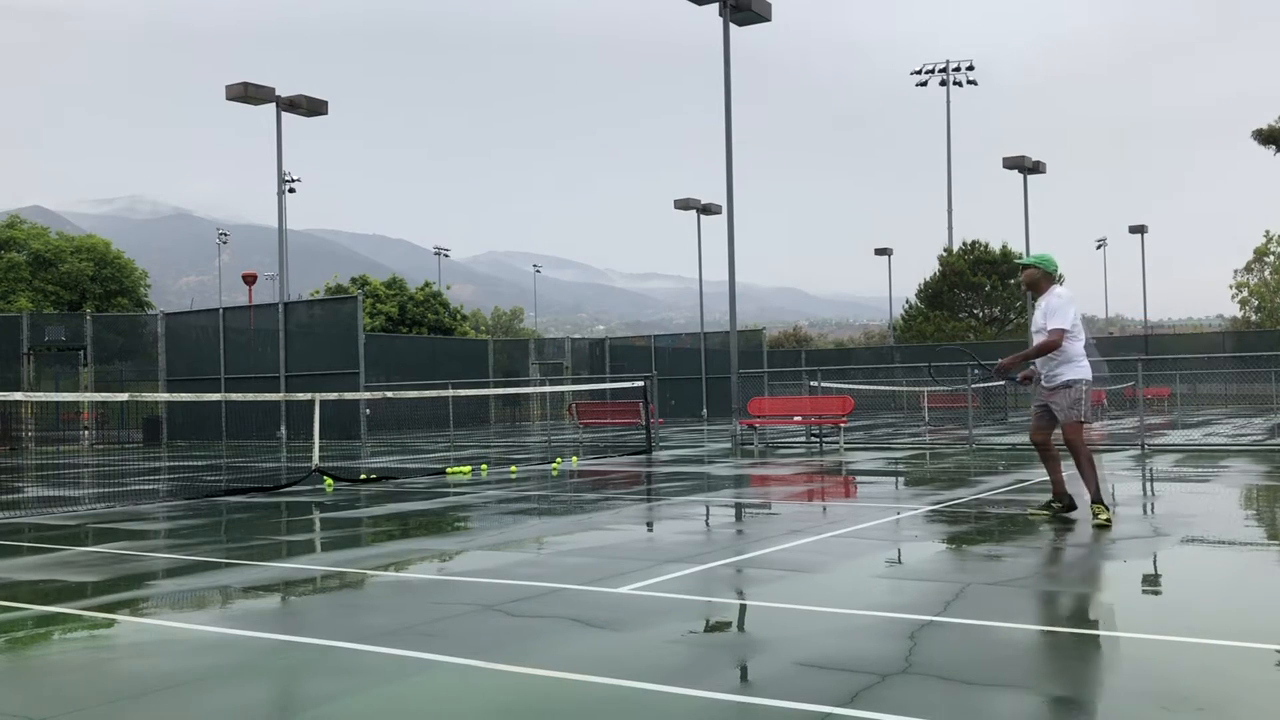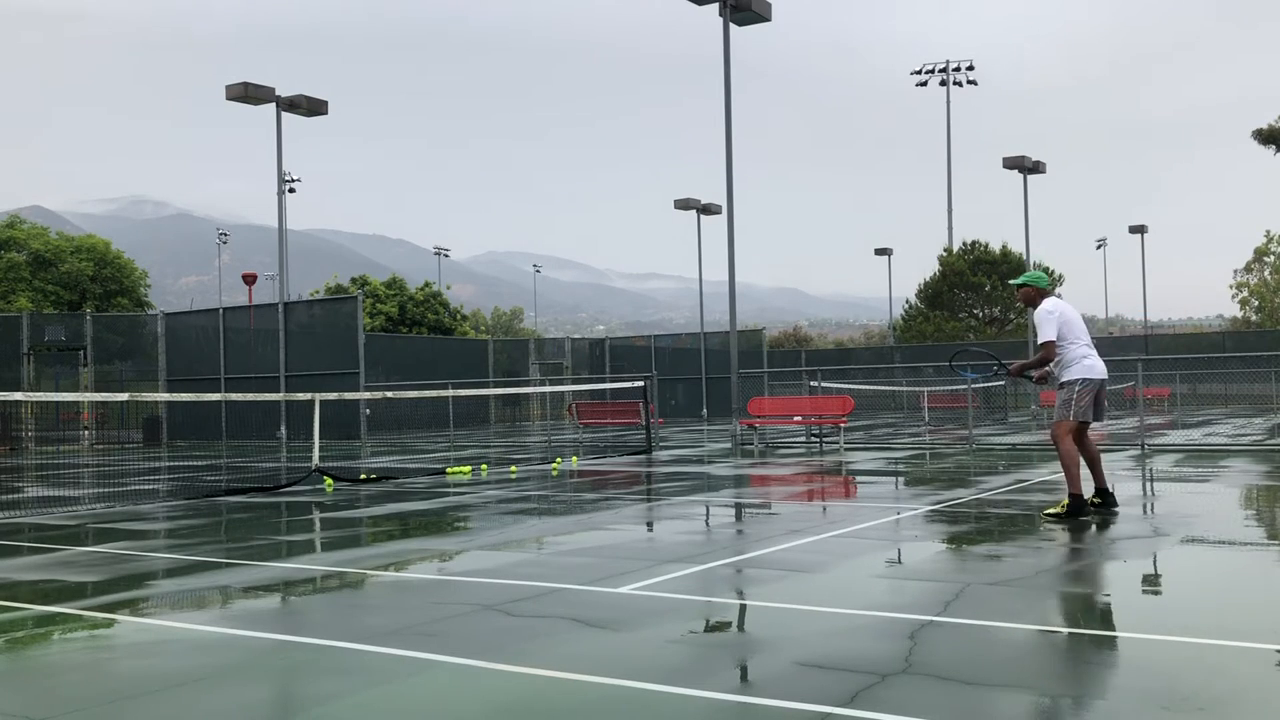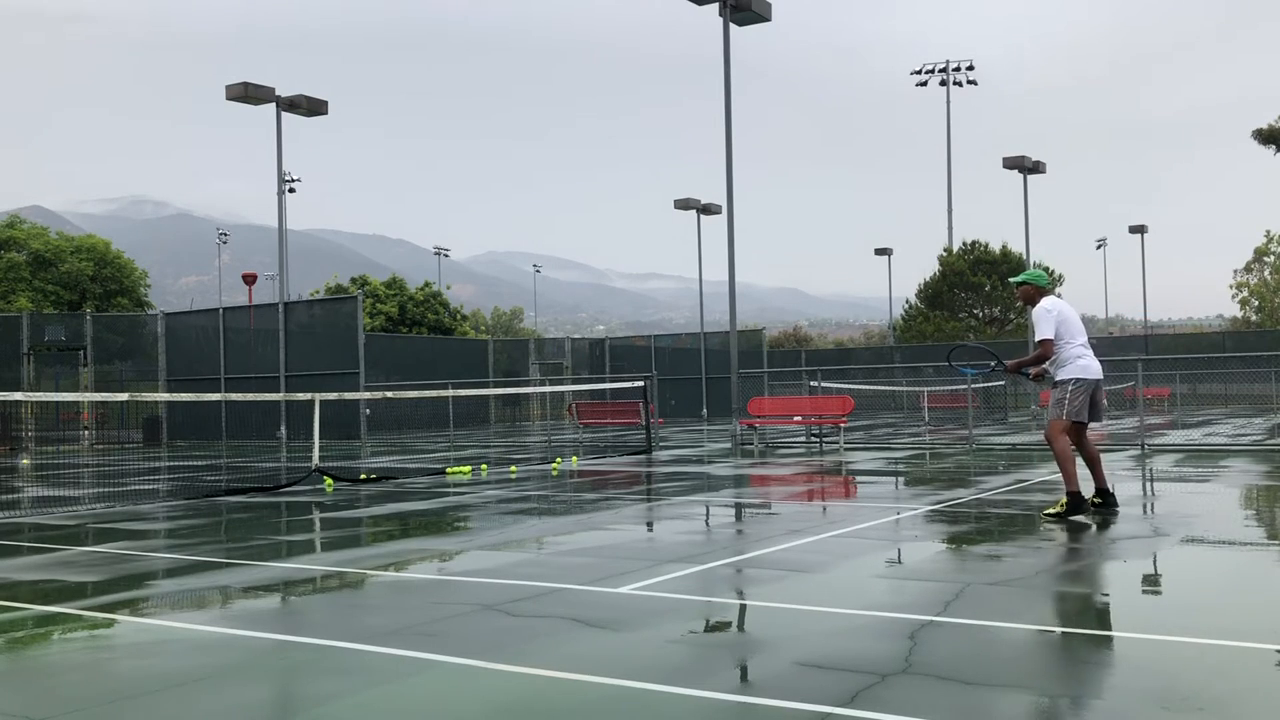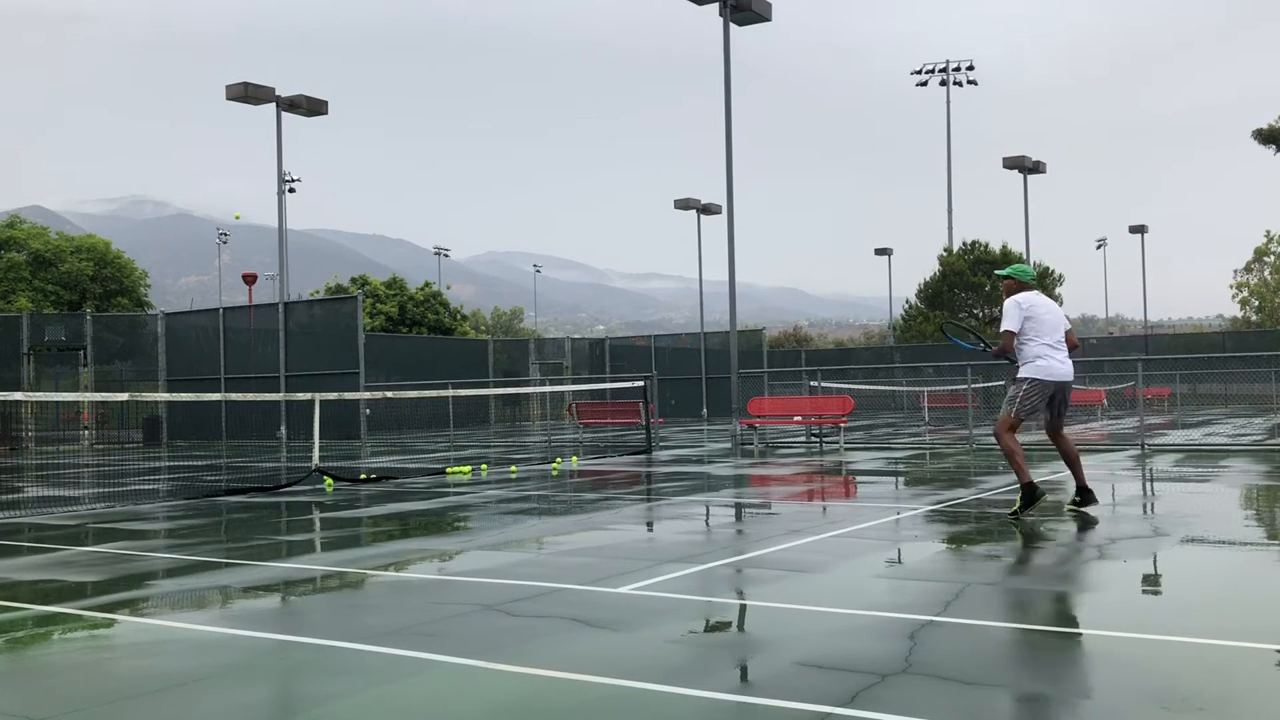
dt=0.4s
person 1, frame 1
left shoulder: (1058, 297)
right shoulder: (1045, 301)
left elbow: (1054, 342)
left wrist: (1014, 361)
right wrist: (1034, 371)
left hip: (1070, 379)
right hip: (1050, 382)
left knee: (1073, 439)
right knee: (1039, 437)
left ankle: (1098, 503)
right ankle: (1061, 499)
person 1, frame 2
left shoulder: (1044, 310)
right shoulder: (1058, 306)
left elbow: (1048, 353)
left wrist: (1022, 367)
right wrist: (1049, 371)
left hip: (1080, 376)
right hip: (1094, 372)
left knee: (1061, 434)
right knee: (1078, 435)
left ankle: (1076, 500)
right ankle: (1103, 495)
person 1, frame 3
left shoulder: (1042, 308)
right shoulder: (1058, 304)
left elbow: (1045, 351)
left wrist: (1019, 364)
right wrist: (1046, 369)
left hip: (1075, 376)
right hip: (1090, 373)
left knee: (1055, 433)
right knee: (1077, 435)
left ankle: (1074, 498)
right ankle: (1104, 495)
person 1, frame 4
left shoulder: (1015, 301)
right shoulder: (1050, 304)
left elbow: (1005, 347)
right elbow: (1073, 342)
left wrist: (999, 351)
left hip: (1036, 376)
right hip: (1063, 375)
left knee: (1004, 430)
right knee: (1056, 433)
left ankle: (1029, 489)
right ankle: (1083, 492)
